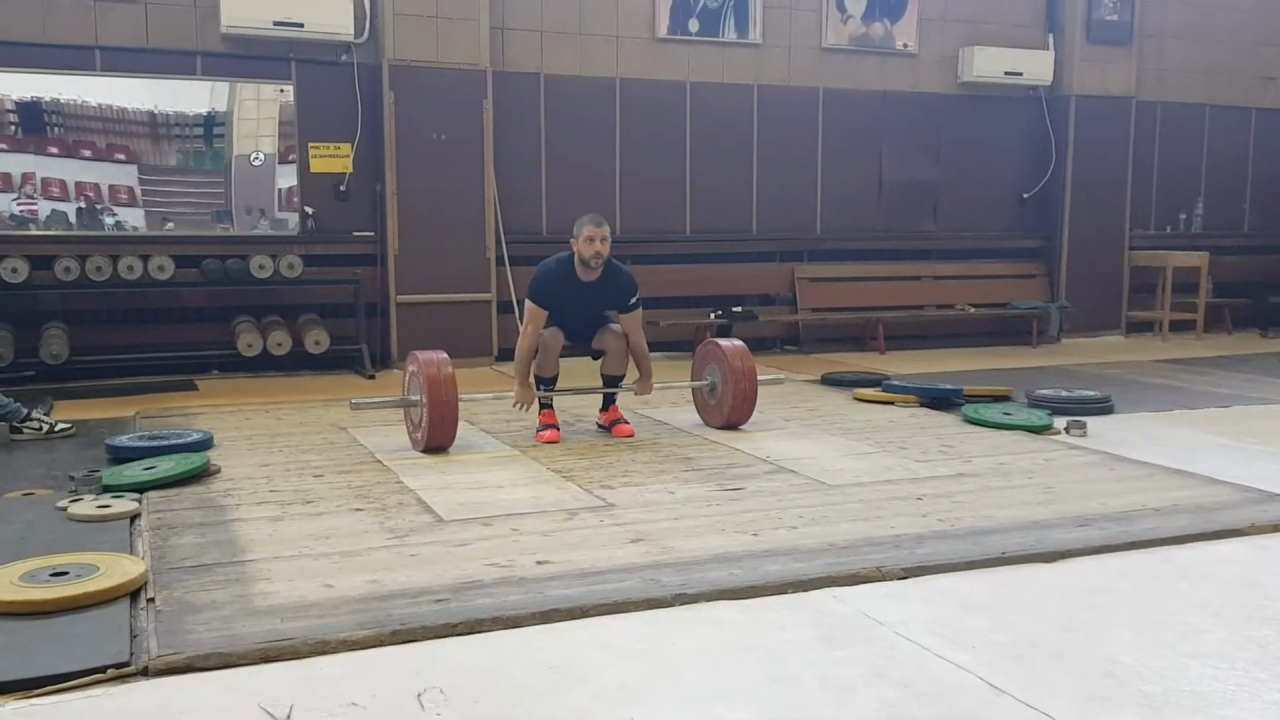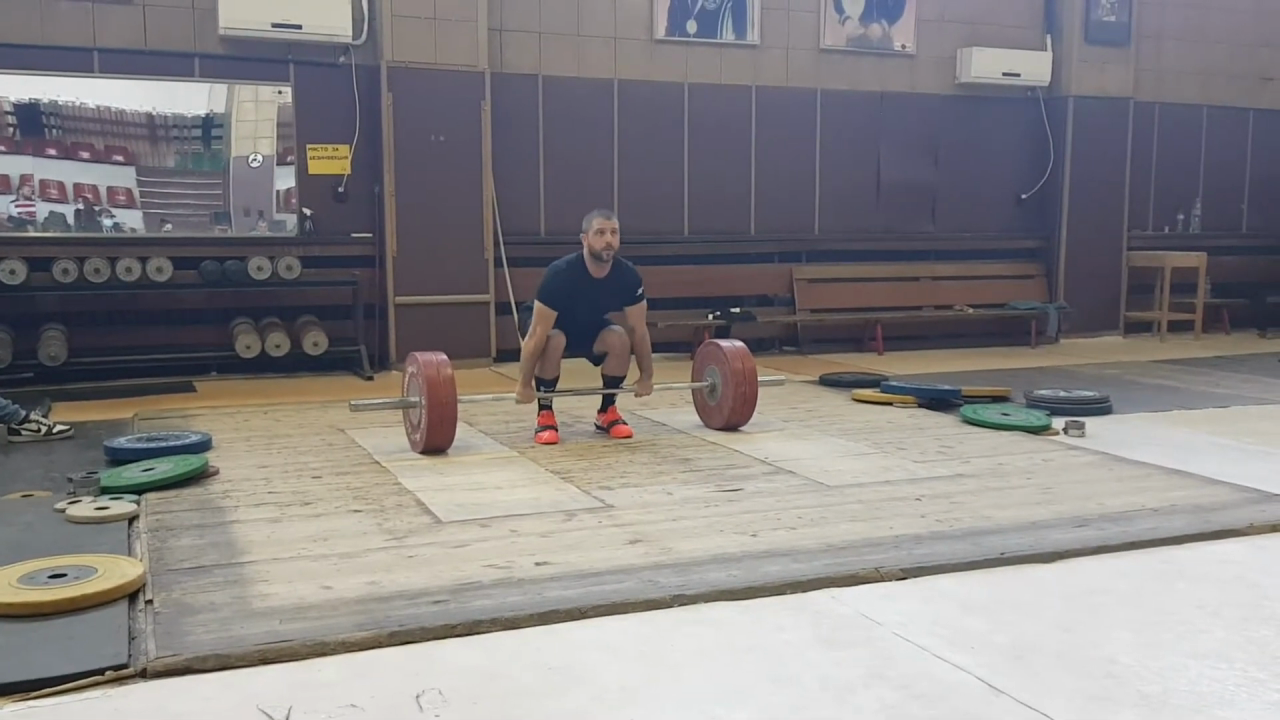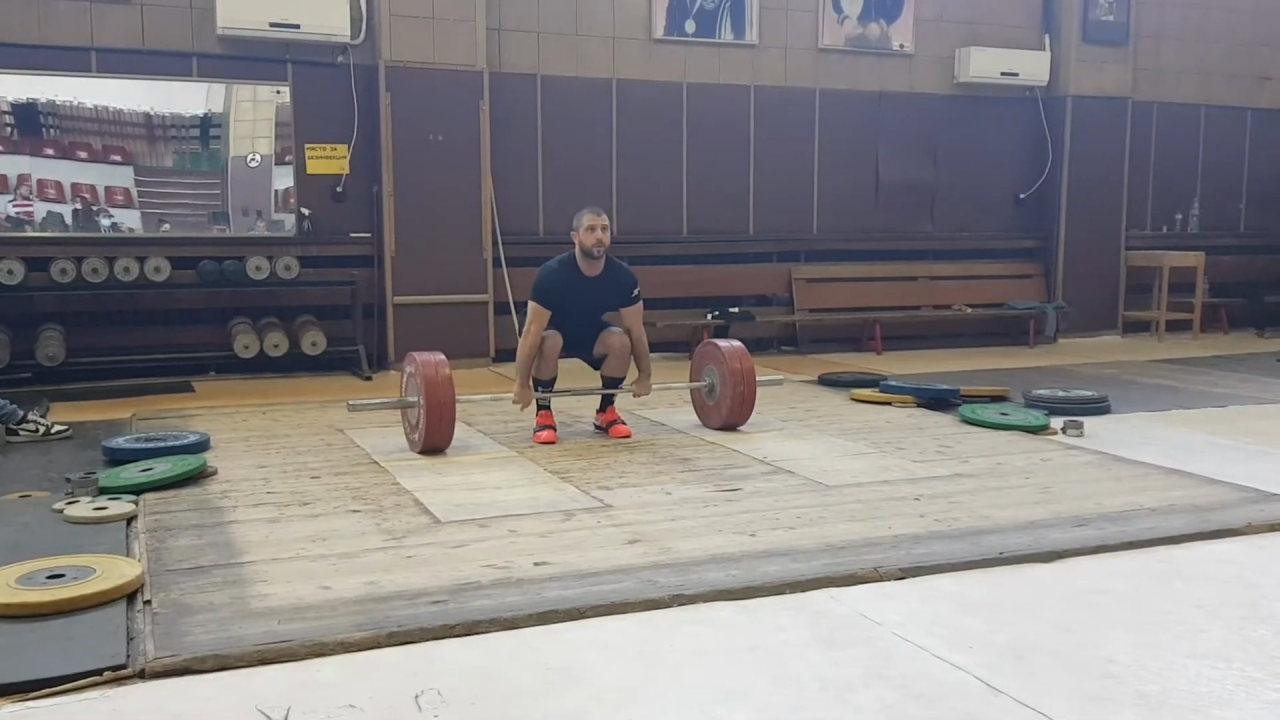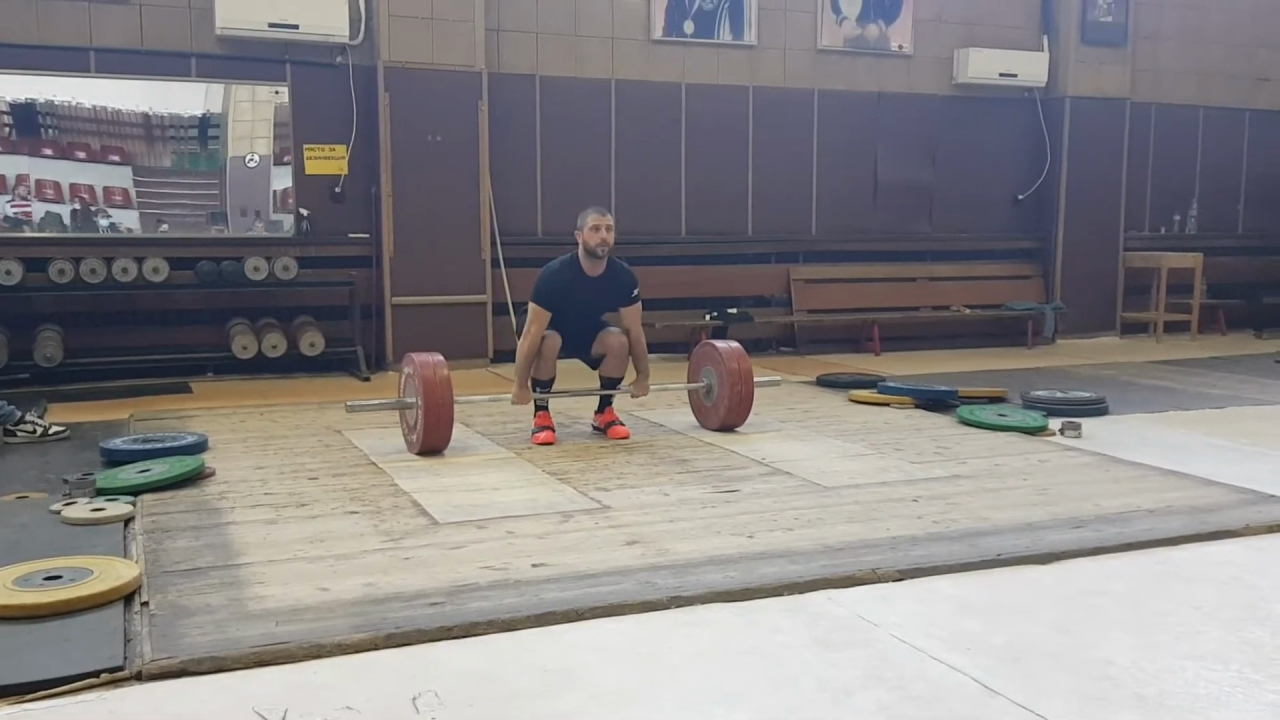
dt=0.3s
person 1, frame 1
left shoulder: (622, 279)
right shoulder: (550, 273)
left elbow: (634, 334)
right elbow: (529, 332)
left wrist: (645, 378)
right wrist: (522, 384)
left hip: (589, 319)
right hip: (547, 319)
left knee: (617, 340)
right knee: (550, 340)
left ankle: (609, 411)
right ankle: (546, 415)
person 1, frame 2
left shoulder: (628, 276)
right shoulder: (561, 273)
left elbow: (638, 329)
right elbow: (538, 332)
left wrist: (646, 376)
right wrist: (525, 384)
left hip: (589, 326)
right hip: (551, 324)
left knee: (620, 340)
right knee: (554, 342)
left ankle: (607, 412)
right ankle: (545, 416)
person 1, frame 3
left shoulder: (622, 275)
right shoulder: (553, 273)
left elbow: (635, 329)
right elbow: (532, 331)
left wrist: (644, 377)
right wrist: (522, 385)
left hip: (589, 330)
right hip: (552, 329)
left knee: (621, 342)
right knee: (549, 342)
left ankle: (606, 413)
right ankle: (543, 416)
person 1, frame 4
left shoulder: (623, 276)
right shoulder: (555, 274)
left elbow: (634, 329)
right elbow: (532, 332)
left wrist: (642, 377)
right wrist: (520, 385)
left hip: (587, 329)
right hip: (550, 329)
left knee: (618, 342)
right knee: (548, 343)
left ankle: (604, 413)
right ankle: (541, 416)
